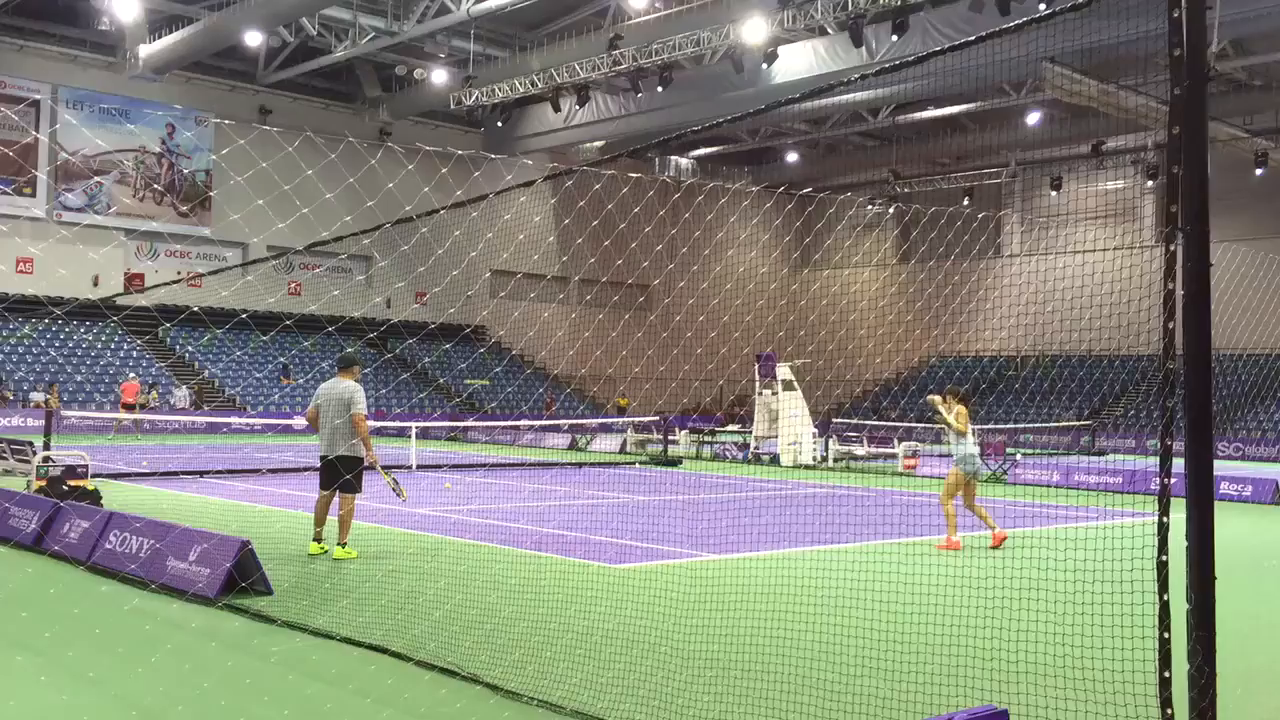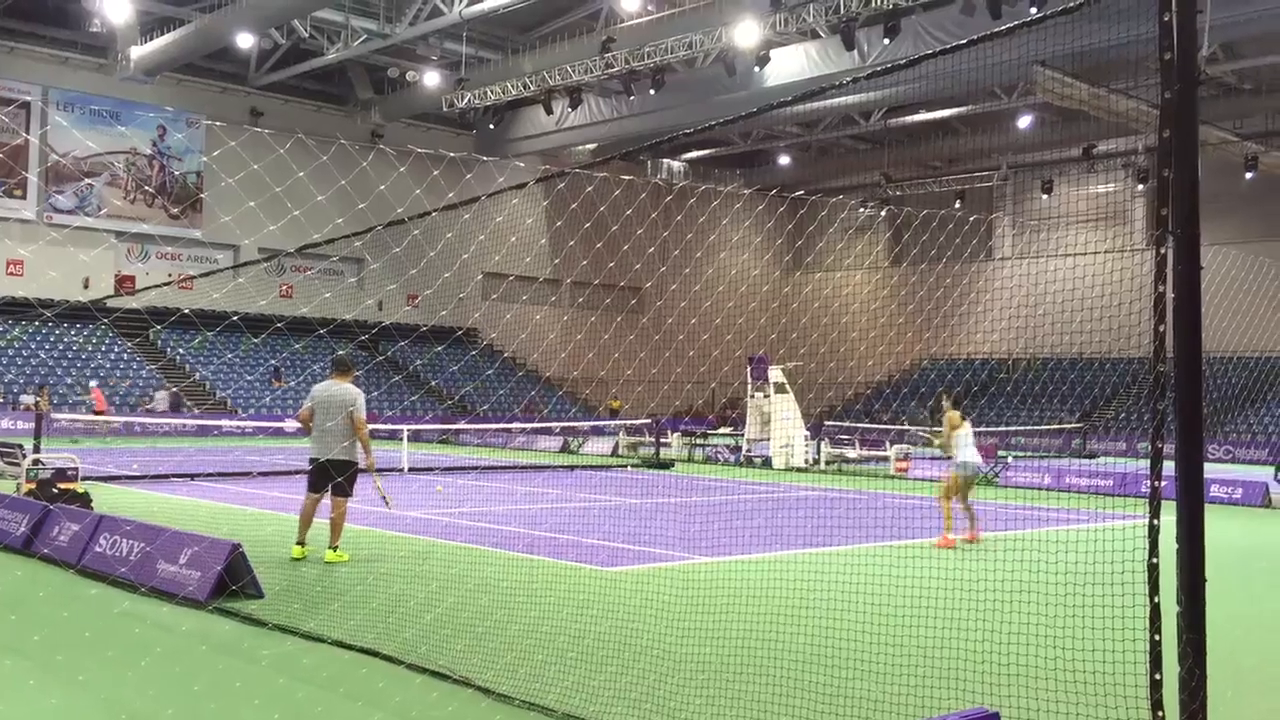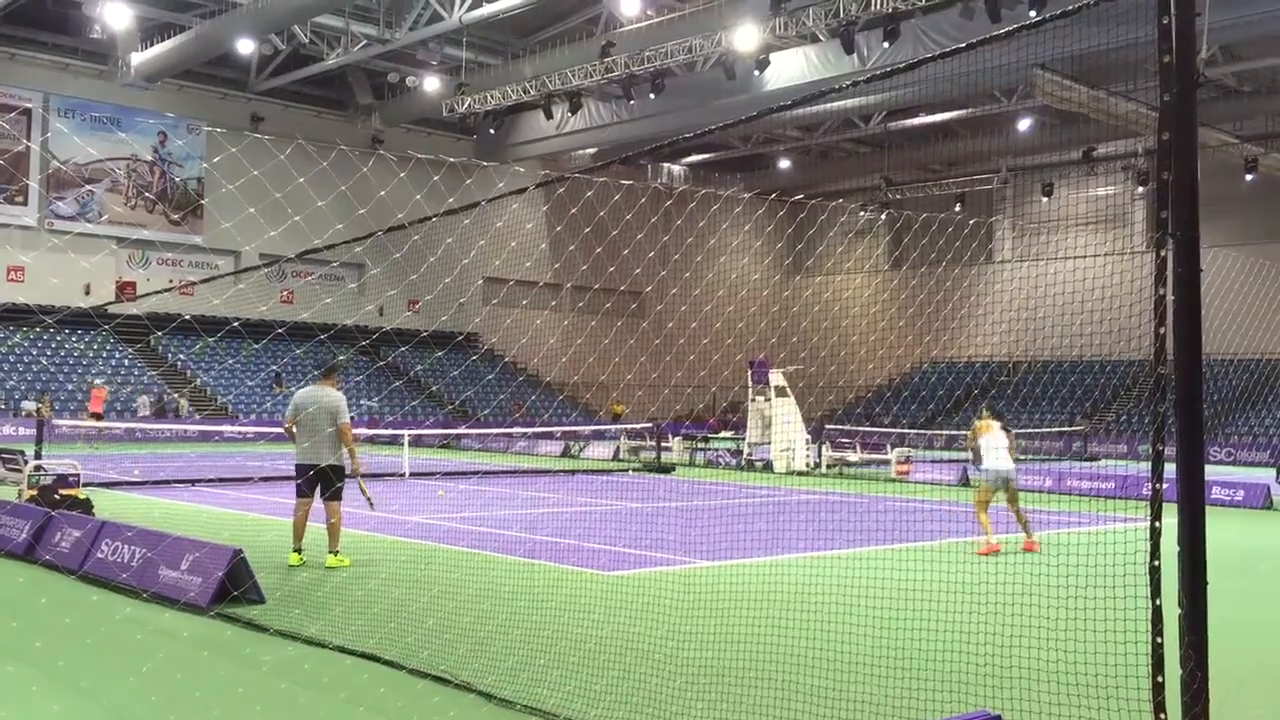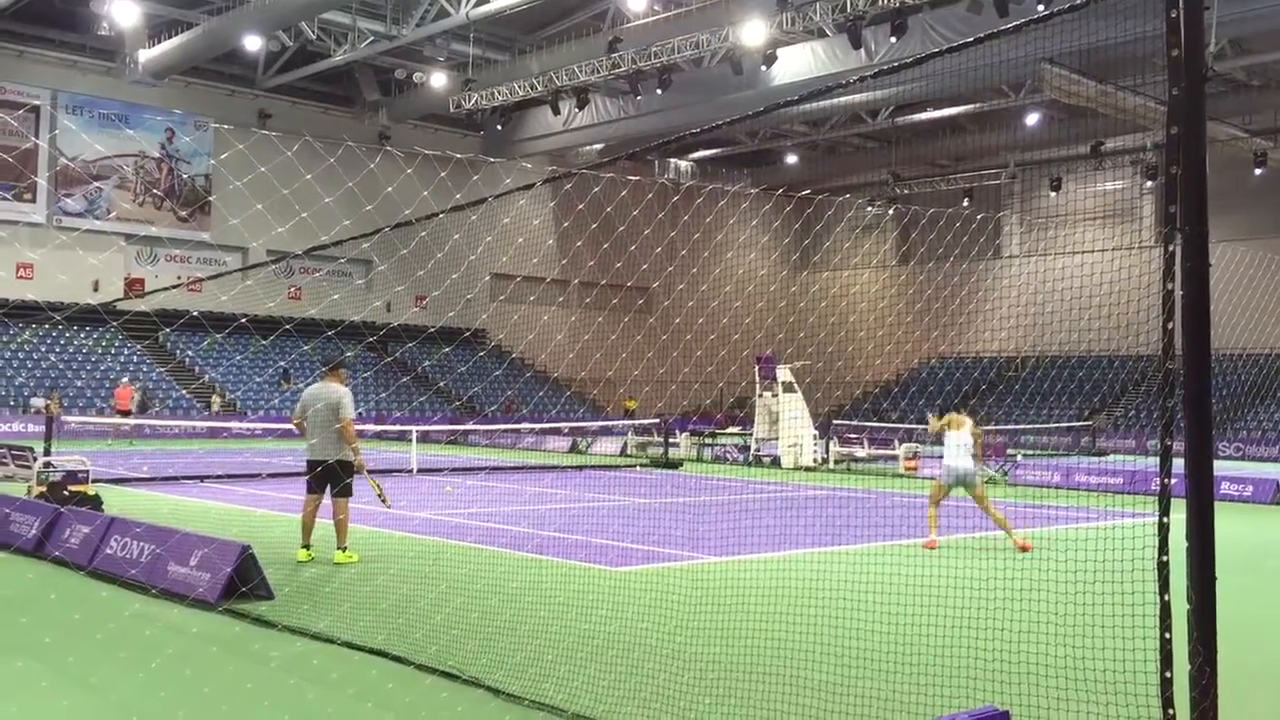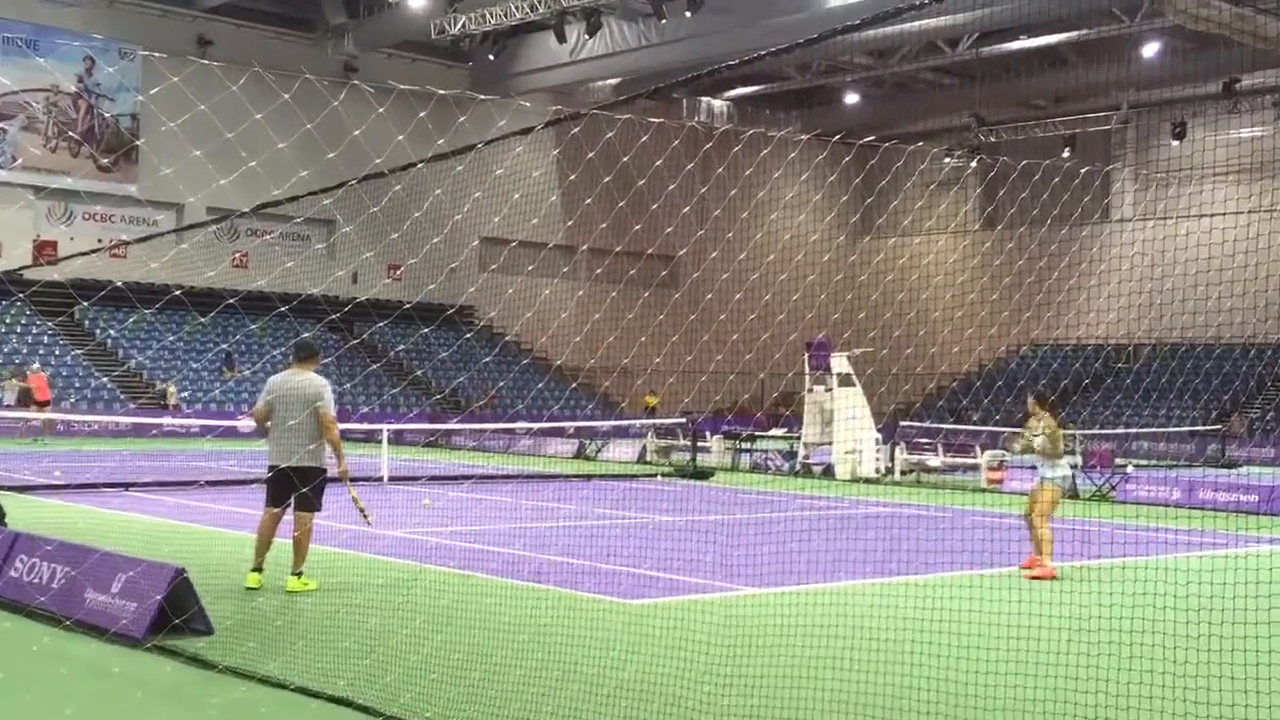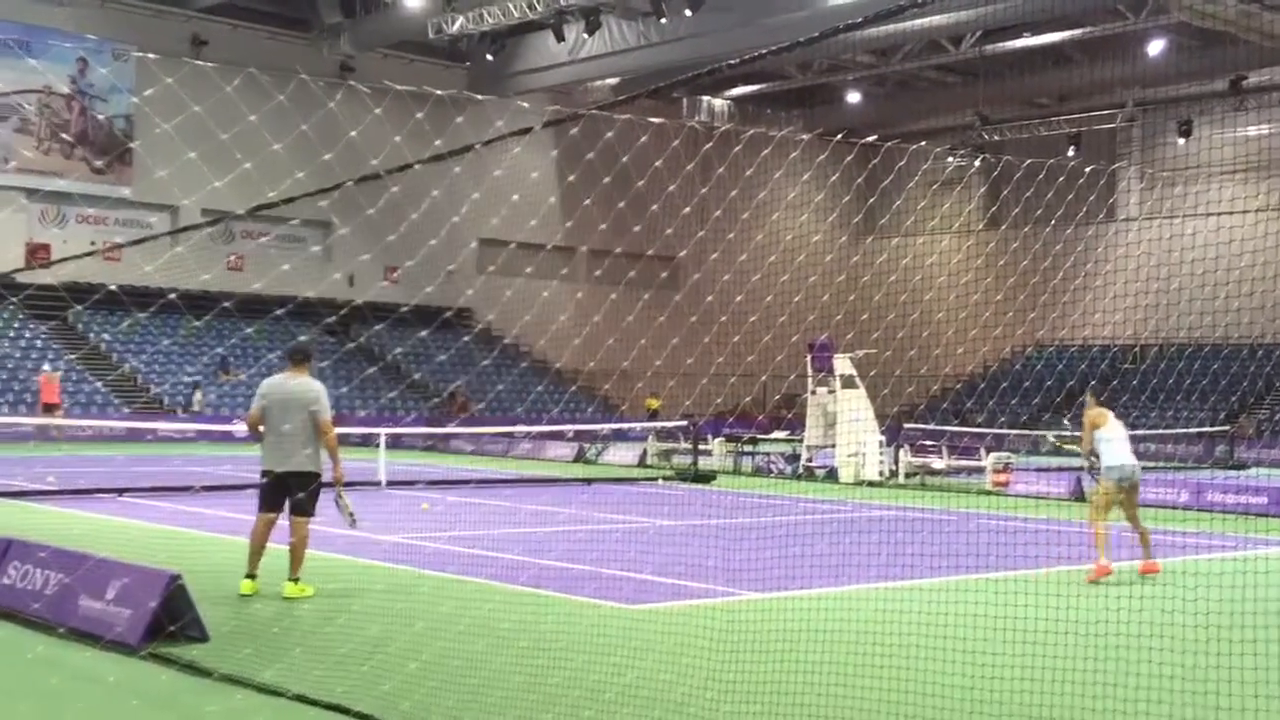
dt=0.7s
person 1, frame 1
left shoulder: (323, 388)
right shoulder: (355, 389)
left elbow: (310, 416)
right elbow: (359, 421)
right wrist: (369, 450)
left hip: (326, 450)
right hip: (350, 452)
left knee: (324, 495)
right knee: (347, 498)
left ankle: (316, 542)
right ankle: (341, 546)
person 1, frame 2
left shoulder: (317, 389)
right shoulder: (355, 393)
left elbow: (303, 417)
right elbow: (360, 426)
right wrist: (368, 455)
left hip: (318, 453)
right hip: (345, 455)
left knee: (312, 498)
right knee: (339, 502)
left ankle: (299, 545)
right ankle: (333, 550)
person 1, frame 3
left shoulder: (299, 395)
right shoulder: (337, 397)
left elbow: (287, 425)
right elbow: (345, 431)
right wrist: (354, 459)
left hip: (304, 459)
right hip: (332, 461)
left knee: (302, 505)
right knee: (333, 506)
right ankle: (333, 554)
person 1, frame 4
left shoulder: (308, 392)
right shoulder: (342, 392)
left elbow: (296, 420)
right elbow: (347, 426)
right wrist: (357, 454)
left hip: (314, 455)
right hip: (339, 456)
left knee: (311, 500)
right knee: (340, 502)
right ankle: (341, 550)
person 1, frame 5
left shoulder: (274, 381)
right shoulder: (320, 384)
left elbow: (258, 416)
right elbow: (329, 424)
right wrist: (341, 460)
left hip: (278, 459)
right hip: (311, 461)
left knee: (271, 514)
right knee: (304, 518)
left ankle: (256, 571)
right ankle: (296, 576)
person 1, frame 6
left shoulder: (268, 384)
right shoulder: (315, 388)
left elbow: (251, 421)
right elbow: (326, 430)
right wrist: (336, 465)
left hip: (272, 464)
right hip: (306, 466)
left knee: (264, 518)
right knee: (299, 523)
left ankle: (249, 578)
right ankle: (293, 582)
person 2, frame 1
left shoulder: (960, 410)
right shoulder: (950, 410)
left elbow: (961, 429)
right elbow: (931, 399)
left wrist: (948, 421)
right wrist: (936, 400)
left hip: (965, 460)
right hip: (969, 461)
left knee: (945, 498)
right knee: (970, 504)
left ankle: (953, 539)
right ankle: (997, 532)
person 2, frame 2
left shoulder: (949, 417)
right shoulder: (963, 418)
left elbow: (946, 442)
left wrist: (939, 443)
right wrist: (949, 449)
left hip: (963, 463)
right hip: (975, 463)
left knee: (945, 497)
right knee: (963, 499)
left ankle: (948, 537)
right ankle: (973, 533)
person 2, frame 3
left shoulder: (978, 424)
right shoulder: (1004, 428)
left elbow: (971, 445)
left hip: (989, 471)
right hip: (1008, 470)
left knee: (981, 510)
right knee: (1014, 506)
left ankle: (992, 542)
right ankle: (1031, 541)
person 2, frame 4
left shoulder: (952, 417)
right shoulder: (975, 430)
left elbow: (933, 430)
right elbow: (978, 457)
left wrist: (932, 421)
left hip: (950, 469)
right hip: (968, 470)
left knee: (933, 503)
right knee: (988, 508)
left ankle: (933, 538)
right ankle: (1016, 539)
person 2, frame 5
left shoulder: (1049, 422)
right shoulder: (1032, 421)
left elbow: (1058, 452)
right elbow: (1019, 444)
left wrist: (1034, 448)
right wrist: (1021, 445)
left hip: (1058, 477)
right hip: (1046, 476)
left knee: (1041, 518)
right knee: (1032, 516)
left ankle: (1047, 566)
right ankle: (1036, 558)
person 2, frame 6
left shoulder: (1091, 414)
right shoulder: (1114, 418)
left elbow: (1086, 447)
left wrist: (1087, 456)
right wrist: (1098, 458)
left hip: (1114, 469)
right hip: (1132, 467)
left knee: (1098, 515)
right knee: (1133, 517)
left ankle: (1103, 563)
right ankle: (1149, 561)
